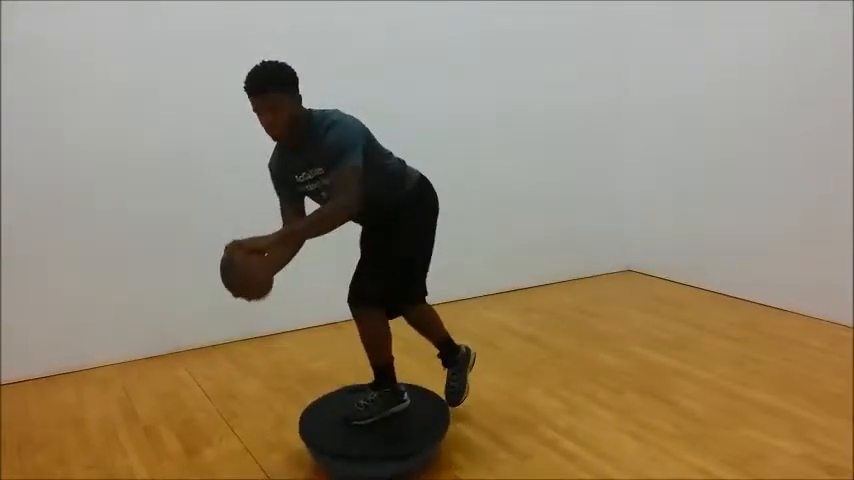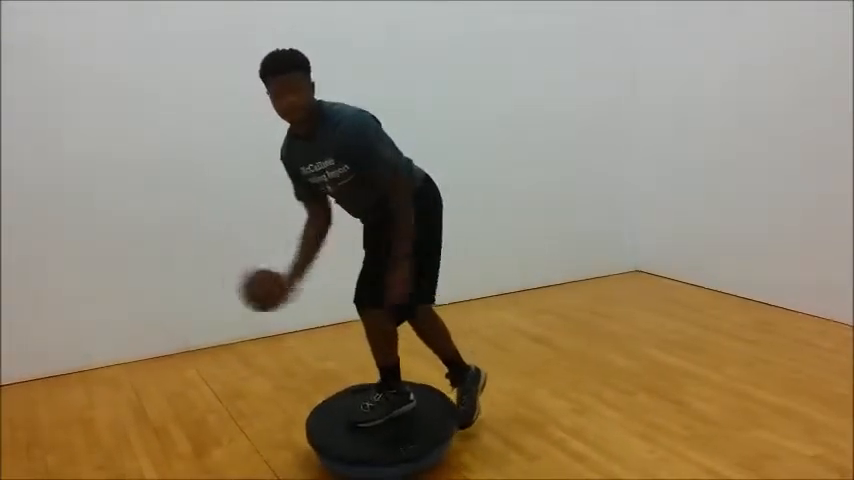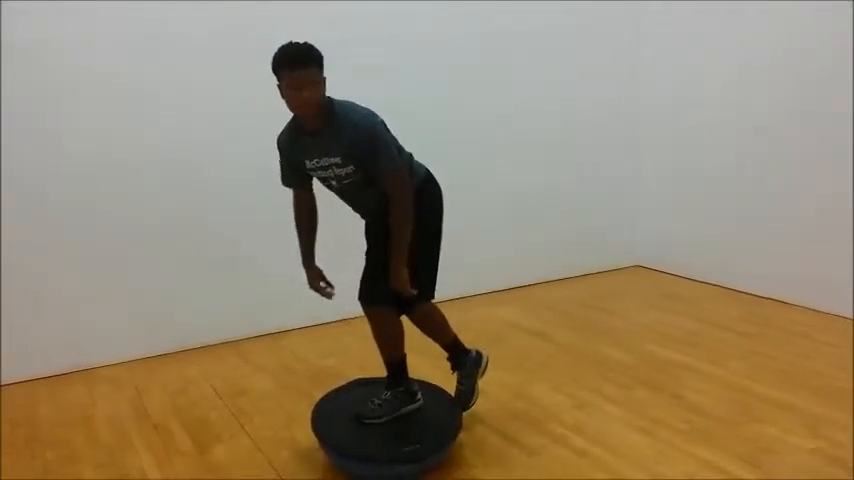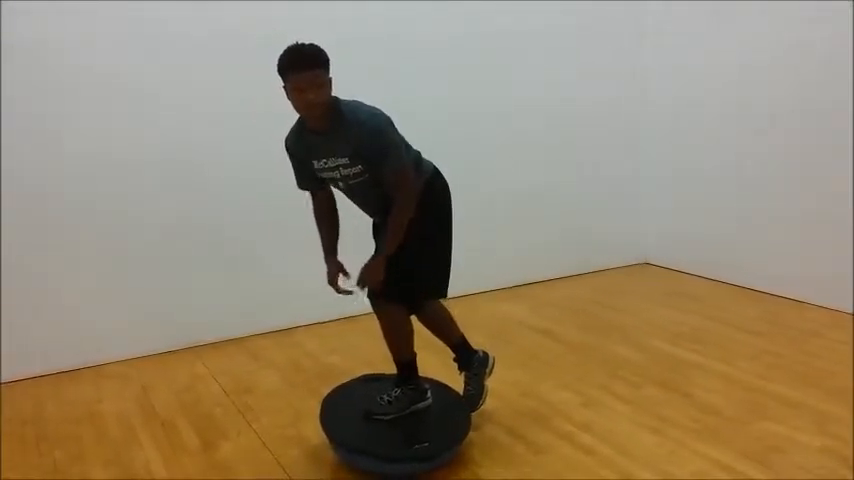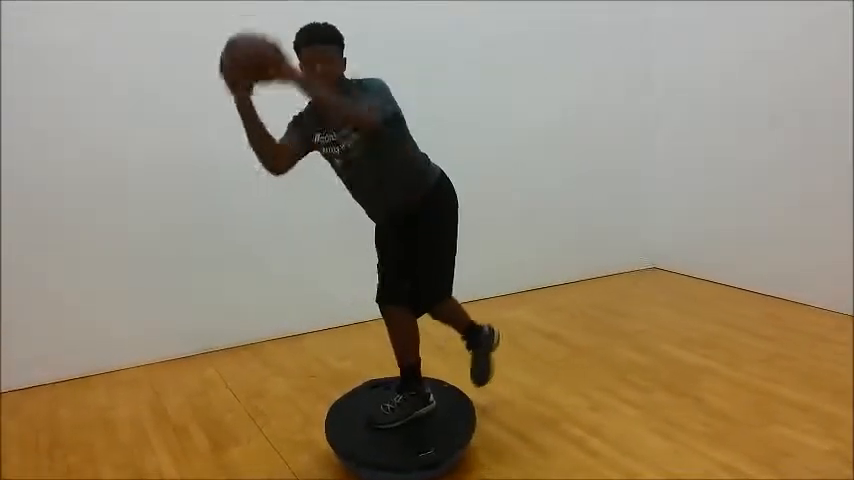
dt=0.5s
person 1, frame 1
left shoulder: (338, 131)
right shoulder: (281, 164)
left elbow: (345, 206)
right elbow: (295, 229)
left wrist: (272, 240)
right wrist: (263, 268)
left hip: (412, 206)
right hip: (379, 216)
left knee: (366, 299)
right knee: (400, 298)
left ankle: (387, 390)
right ankle: (454, 356)
person 1, frame 2
left shoulder: (353, 126)
right shoulder: (291, 151)
left elbow: (403, 192)
right elbow: (318, 215)
left wrist: (400, 265)
right wrist: (297, 270)
left hip: (414, 206)
right hip: (377, 214)
left knee: (372, 301)
right knee: (406, 303)
left ankle: (392, 392)
right ankle: (463, 375)
person 1, frame 3
left shoulder: (361, 125)
right shoulder: (289, 143)
left elbow: (401, 194)
right elbow: (303, 201)
left wrist: (399, 264)
right wrist: (308, 263)
left hip: (416, 201)
right hip: (378, 213)
left knee: (377, 297)
right knee: (407, 297)
left ankle: (400, 388)
right ankle: (464, 359)
person 1, frame 4
left shoulder: (369, 124)
right shoulder: (297, 144)
left elbow: (407, 195)
right elbow: (322, 199)
left wrist: (380, 261)
right wrist: (331, 258)
left hip: (424, 200)
right hip: (387, 212)
left knee: (387, 295)
right knee: (412, 295)
left ankle: (410, 385)
right ankle: (471, 360)
person 1, frame 5
left shoulder: (371, 91)
right shoulder: (307, 121)
left elbow: (360, 121)
right elbow: (278, 164)
left wrist: (296, 79)
right wrist: (243, 101)
left hip: (430, 201)
right hip: (391, 216)
left knee: (396, 300)
right knee: (410, 296)
left ankle: (413, 391)
right ankle: (478, 336)
